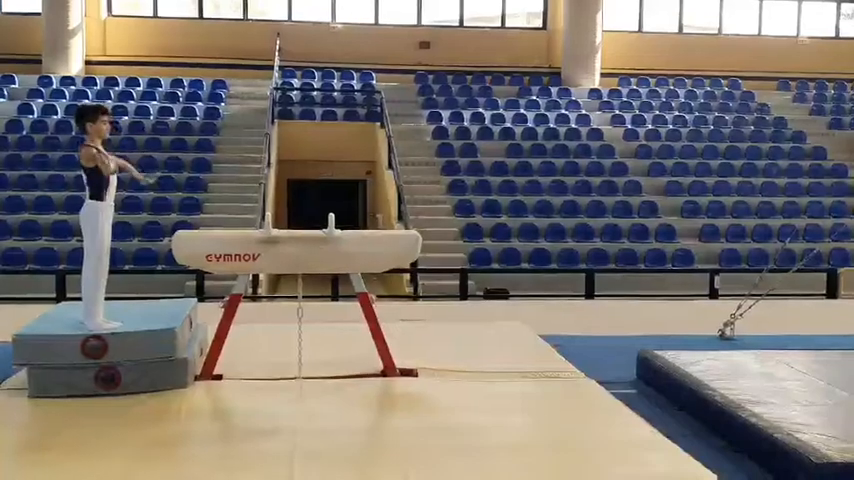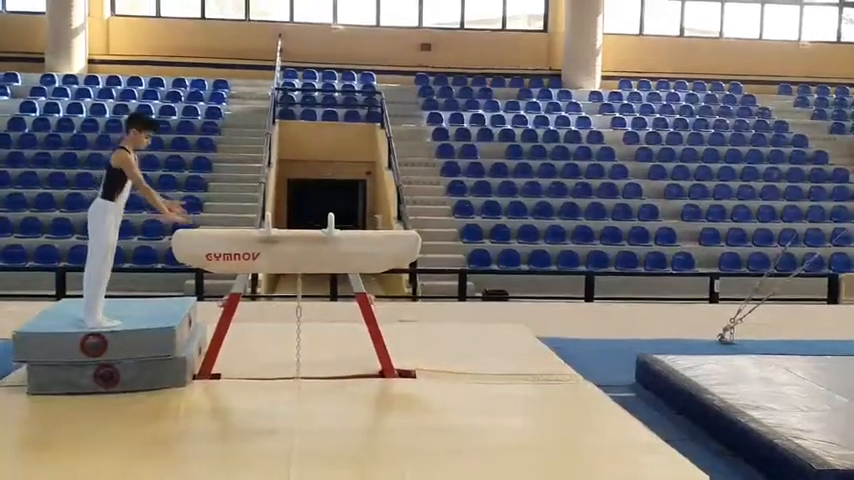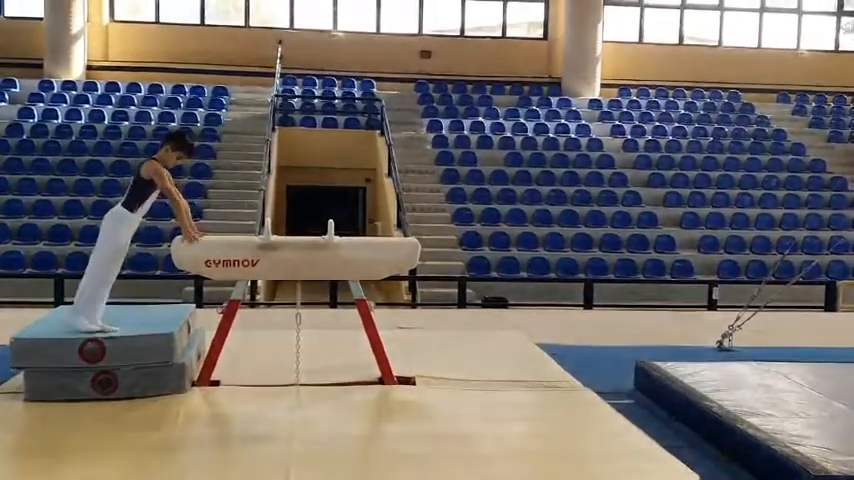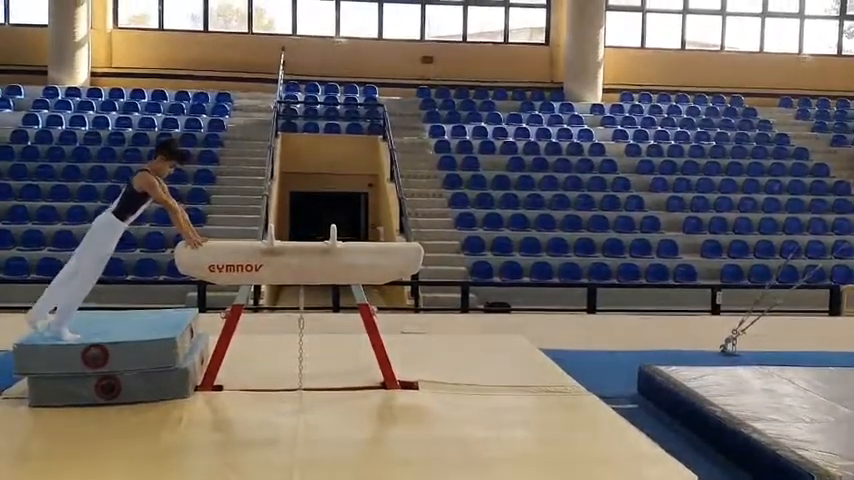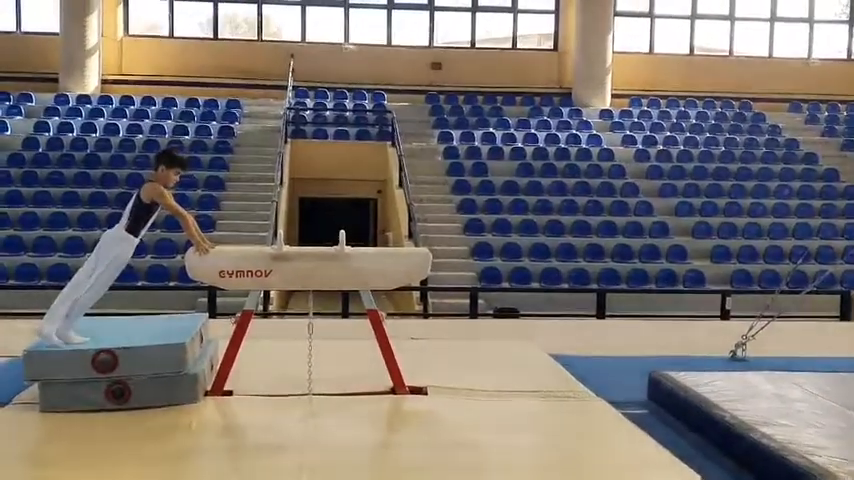
dt=1s
person 1, frame 1
left shoulder: (100, 150)
right shoulder: (88, 151)
left elbow: (119, 161)
right elbow: (96, 156)
left wrist: (137, 174)
right wrist: (105, 165)
left hip: (103, 210)
right hip: (96, 210)
left knee: (97, 264)
right knee: (96, 263)
left ankle: (92, 315)
right ankle: (93, 318)
person 1, frame 2
left shoulder: (130, 155)
right shoulder: (123, 155)
left elbow: (141, 187)
right elbow: (143, 188)
left wrist: (167, 203)
right wrist: (166, 213)
left hip: (112, 212)
right hip: (105, 211)
left knee: (102, 264)
right knee: (99, 263)
left ankle: (93, 313)
right ankle: (93, 316)
person 1, frame 3
left shoulder: (162, 172)
right shoulder: (154, 167)
left elbow: (181, 201)
right elbow: (175, 201)
left wrist: (192, 229)
right wrist: (186, 231)
left hip: (127, 223)
right hip: (120, 221)
left knee: (108, 272)
right knee: (99, 268)
left ankle: (92, 318)
right ankle: (79, 314)
person 1, frame 4
left shoulder: (157, 182)
right shoulder: (146, 179)
left elbow: (177, 209)
right elbow: (172, 209)
left wrist: (194, 235)
right wrist: (187, 237)
left hip: (109, 226)
right hip: (109, 227)
left knee: (75, 270)
right knee: (84, 277)
left ankle: (39, 313)
right ankle: (57, 325)
person 1, frame 5
left shoulder: (161, 191)
right shoulder: (154, 189)
left elbow: (185, 216)
right elbow: (182, 216)
left wrist: (204, 241)
right wrist: (197, 243)
left hip: (118, 239)
right hip: (122, 242)
left knee: (82, 283)
right knee: (91, 287)
left ankle: (51, 326)
right ankle: (58, 329)
